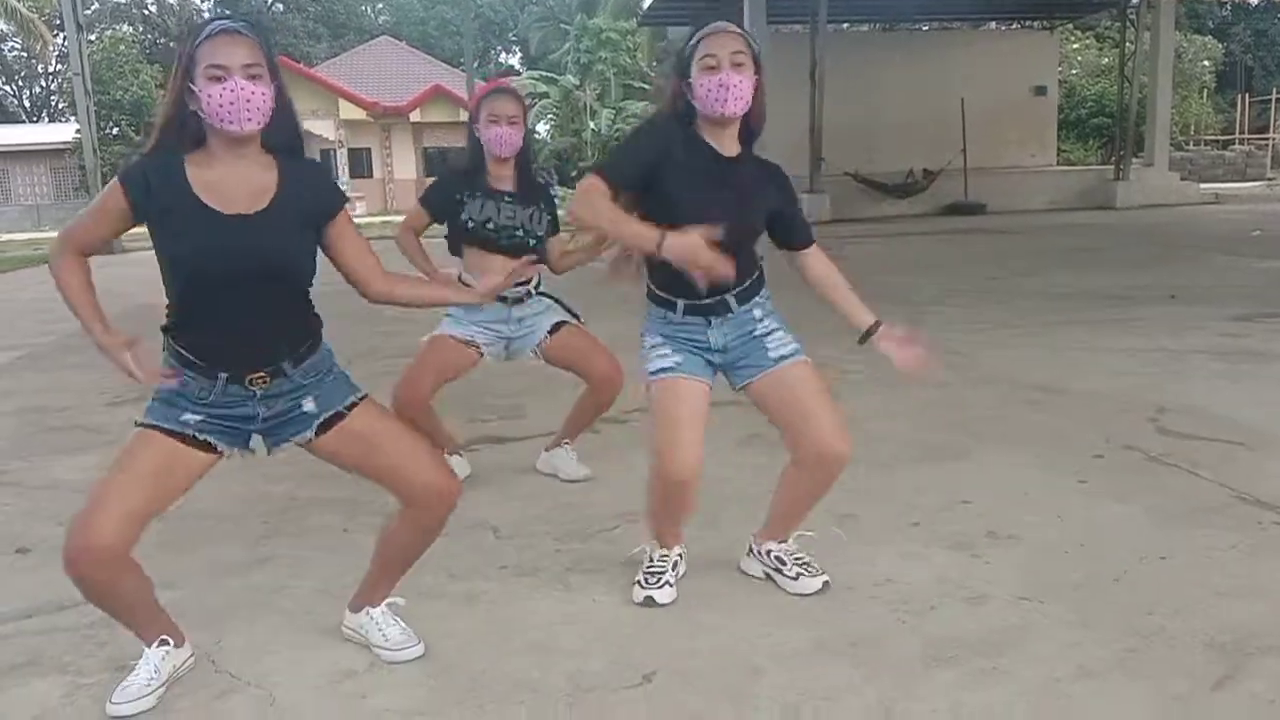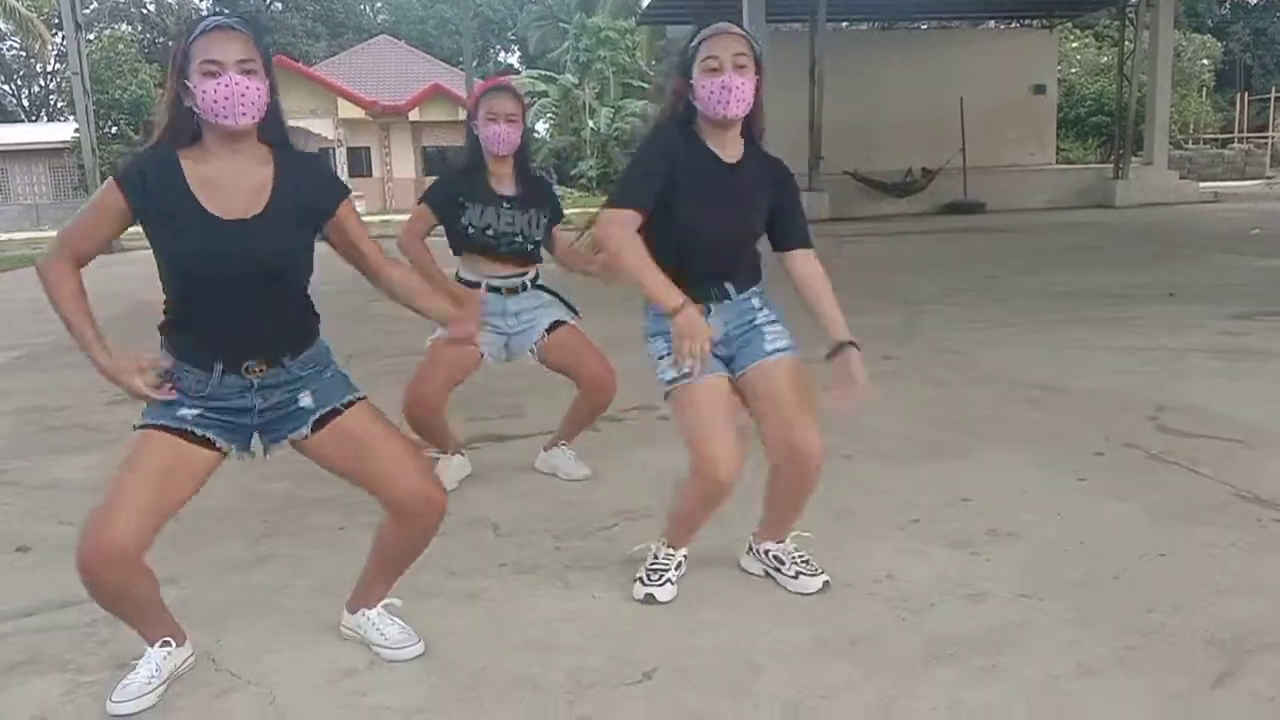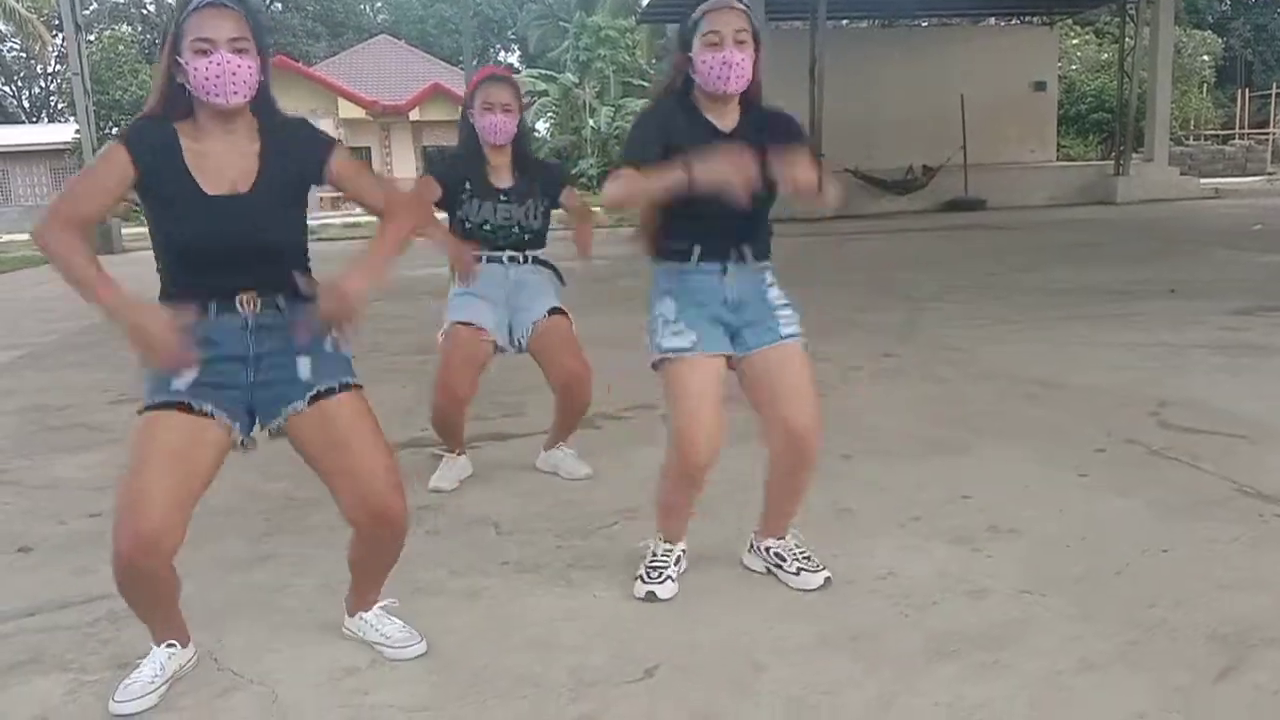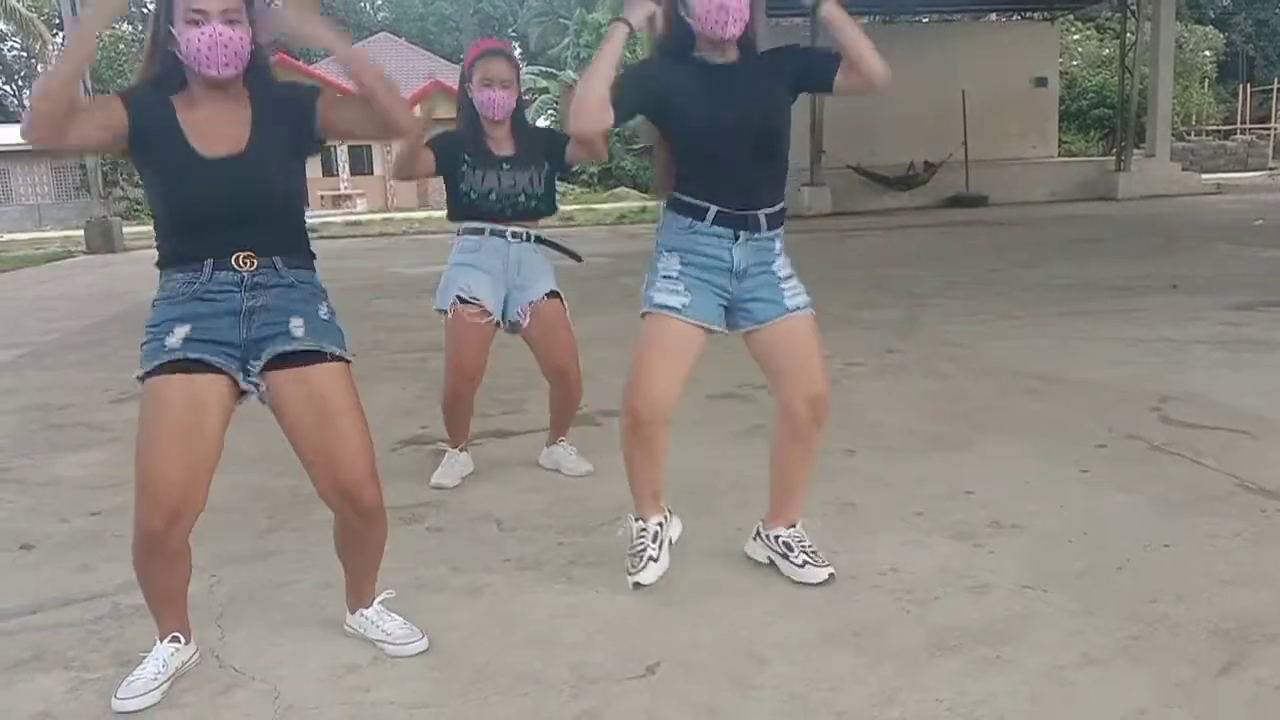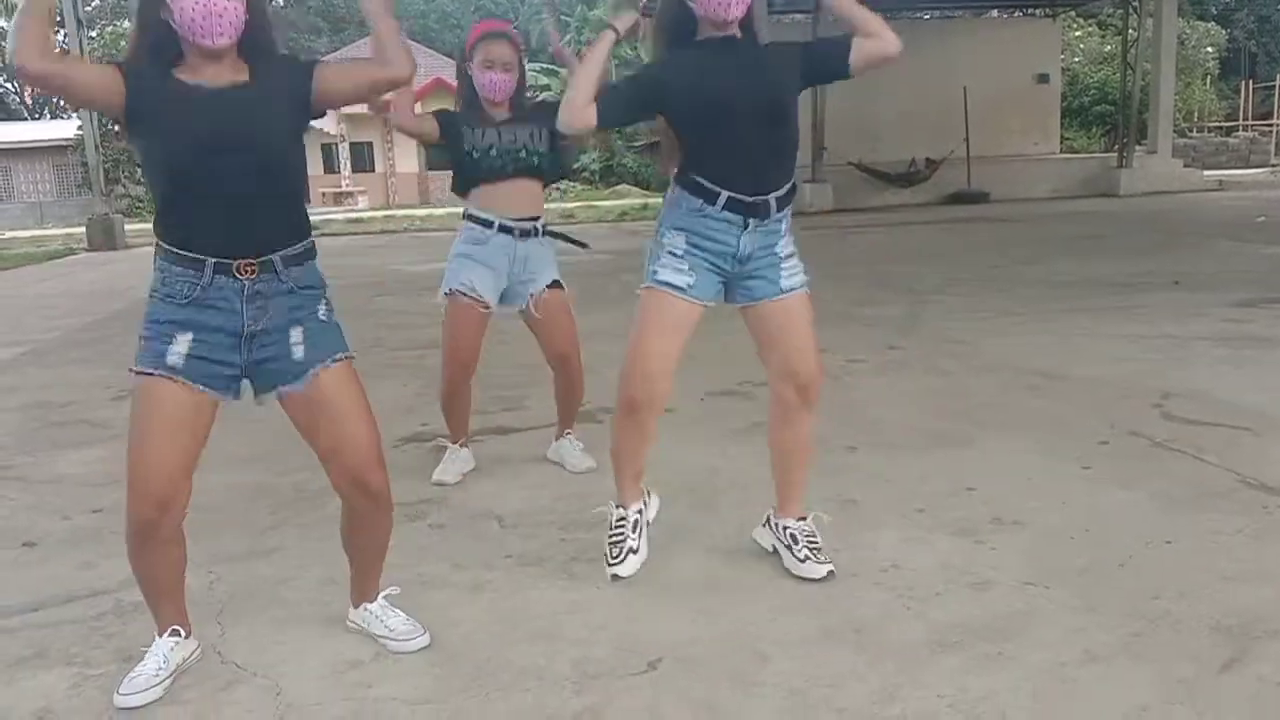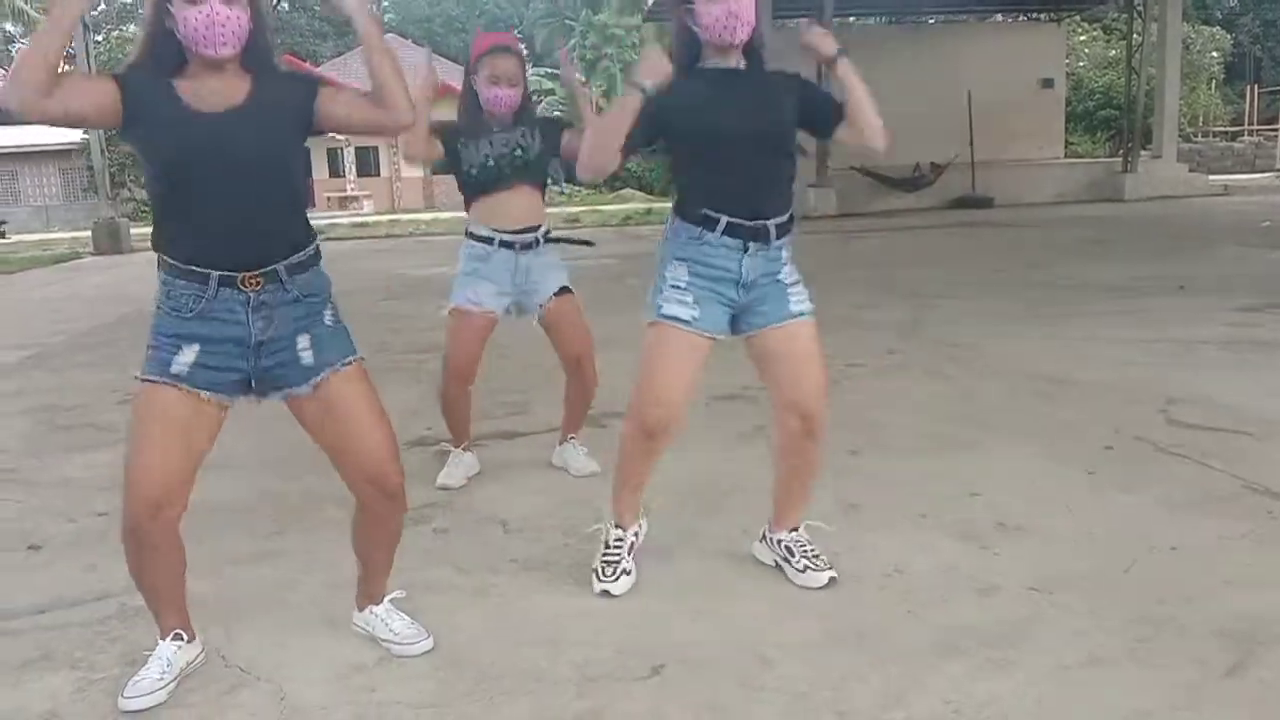
dt=0.1s
person 1, frame 1
left shoulder: (307, 182)
right shoulder: (155, 177)
left elbow: (375, 281)
right elbow: (67, 251)
left wrist: (474, 291)
right wrist: (110, 342)
left hip: (304, 380)
right hip: (198, 391)
left knee: (436, 488)
right knee: (91, 547)
left ankle: (365, 609)
right ankle: (165, 645)
person 1, frame 2
left shoulder: (308, 174)
right shoulder: (152, 173)
left elbow: (378, 262)
right elbow: (58, 261)
left wrist: (452, 315)
right wrist: (106, 359)
left hip: (299, 374)
right hip: (197, 385)
left knee: (422, 501)
right knee: (103, 554)
left ankle: (365, 607)
right ankle: (166, 644)
person 1, frame 3
left shoulder: (296, 144)
right shoulder: (149, 146)
left elbow: (403, 207)
right elbow: (58, 228)
left wrist: (362, 276)
right wrist: (129, 311)
left hip: (297, 339)
right hip: (195, 352)
left knee: (384, 509)
right knee: (141, 546)
left ankle: (364, 608)
right ankle: (171, 643)
person 1, frame 4
left shoulder: (290, 106)
right shoulder: (144, 113)
left elbow: (395, 116)
right elbow: (43, 130)
left hip: (290, 299)
right hip: (192, 309)
left knee: (357, 491)
right knee: (163, 514)
left ankle: (363, 606)
right ankle: (174, 640)
person 1, frame 5
left shoulder: (287, 79)
right shoulder: (142, 85)
left elbow: (396, 71)
right elbow: (34, 64)
left hip: (290, 296)
right hip: (189, 303)
left knee: (366, 480)
right knee: (151, 505)
left ankle: (367, 600)
right ankle: (175, 635)
person 1, frame 6
left shoulder: (288, 91)
right shoulder: (141, 91)
left elbow: (396, 112)
left hip: (296, 305)
right hip: (196, 315)
left knee: (382, 478)
right knee: (146, 510)
left ankle: (372, 603)
right ankle: (178, 638)
person 2, frame 1
left shoulder: (766, 178)
right shoulder: (661, 139)
left elbow: (810, 256)
right elbow: (585, 202)
left wrist: (871, 328)
right wrist: (664, 242)
left hip: (749, 320)
right hip: (676, 329)
left knee: (827, 447)
right knee: (678, 466)
left ankle: (770, 545)
right ankle: (665, 551)
person 2, frame 2
left shoulder: (773, 173)
right shoulder: (667, 144)
left elbow: (802, 263)
right elbow: (612, 230)
left wrist: (843, 344)
right wrist: (677, 305)
left hip: (750, 312)
right hip: (680, 318)
left knee: (802, 451)
right knee: (719, 467)
left ankle: (768, 544)
right ankle: (670, 550)
person 2, frame 3
left shoulder: (775, 127)
right shoulder: (664, 120)
left elbow: (825, 193)
right elbow: (615, 194)
left wrist: (808, 178)
right wrist: (691, 172)
left hip: (755, 286)
right hip: (684, 289)
left knee: (802, 433)
right knee: (693, 449)
left ankle: (771, 540)
right ankle: (668, 544)
person 2, frame 4
left shoulder: (778, 68)
right shoulder: (666, 75)
left elbow: (874, 75)
right elbow: (587, 119)
left hip: (765, 251)
right hip: (689, 249)
left knee: (809, 400)
right knee: (646, 407)
left ankle: (780, 530)
right ankle: (653, 521)
person 2, frame 5
left shoulder: (785, 58)
right shoulder: (671, 68)
left elbow: (887, 47)
right elbow: (573, 121)
left hip: (769, 235)
right hip: (695, 230)
left knee: (799, 381)
right knee: (640, 390)
left ankle: (788, 521)
right ankle: (630, 504)
person 2, frame 6
left shoulder: (784, 88)
right shoulder: (675, 93)
left elbow: (872, 138)
right elbow: (592, 166)
left wrist: (835, 59)
right wrist: (637, 91)
left hip: (771, 264)
right hip: (700, 264)
left knee: (806, 410)
right knee: (653, 415)
left ankle: (782, 534)
right ankle: (623, 528)
person 3, frame 1
left shoulder: (539, 193)
right shoulder: (456, 182)
left elbow: (557, 260)
right elbow: (406, 233)
left wrist: (598, 241)
right wrist: (437, 275)
left hip: (532, 306)
right hip: (474, 310)
left knee: (608, 376)
right knee: (407, 398)
left ankle: (557, 449)
right ankle: (451, 456)
person 3, frame 2
left shoulder: (540, 189)
right shoulder: (455, 182)
left elbow: (566, 254)
right elbow: (410, 237)
left wrist: (595, 263)
right wrist: (445, 287)
left hip: (532, 300)
right hip: (477, 302)
left knee: (601, 382)
right knee: (419, 402)
left ankle: (555, 448)
right ankle: (452, 455)
person 3, frame 3
left shoulder: (542, 173)
right shoulder: (456, 169)
left elbow: (579, 210)
right elbow: (414, 203)
left wrist: (584, 220)
left hip: (531, 285)
right hip: (477, 288)
left knee: (575, 381)
right knee: (451, 394)
left ankle: (555, 448)
right ankle: (455, 456)
person 3, frame 4
left shoulder: (540, 140)
right shoulder: (455, 142)
left elbow: (595, 153)
right elbow: (406, 170)
left wrist: (590, 132)
right wrist: (412, 150)
left hip: (532, 256)
right hip: (476, 257)
left knee: (564, 370)
right knee: (463, 374)
left ankle: (557, 445)
right ankle: (458, 451)
person 3, frame 5
left shoulder: (540, 115)
right shoulder: (457, 122)
right elbow: (404, 121)
left hip: (534, 245)
right hip: (479, 244)
left knee: (567, 354)
right knee: (458, 364)
left ankle: (565, 437)
right ankle: (458, 446)
person 3, frame 6
left shoulder: (540, 127)
right shoulder: (459, 132)
right elbow: (414, 148)
left wrist: (577, 87)
right wrist: (425, 97)
left hip: (538, 254)
right hip: (483, 259)
left knee: (580, 357)
right knee: (456, 371)
left ankle: (569, 442)
right ankle: (462, 451)
